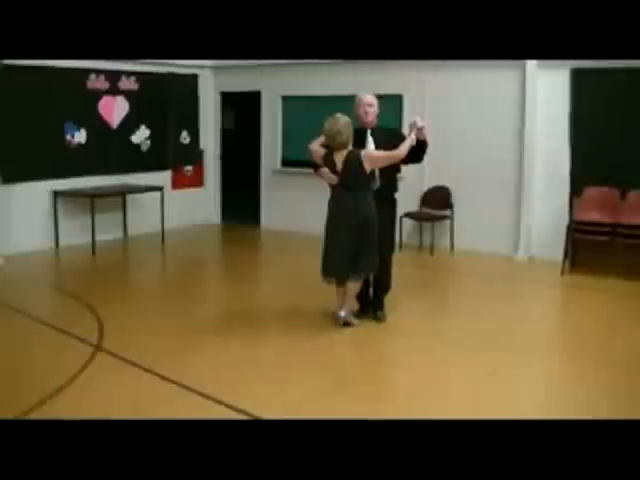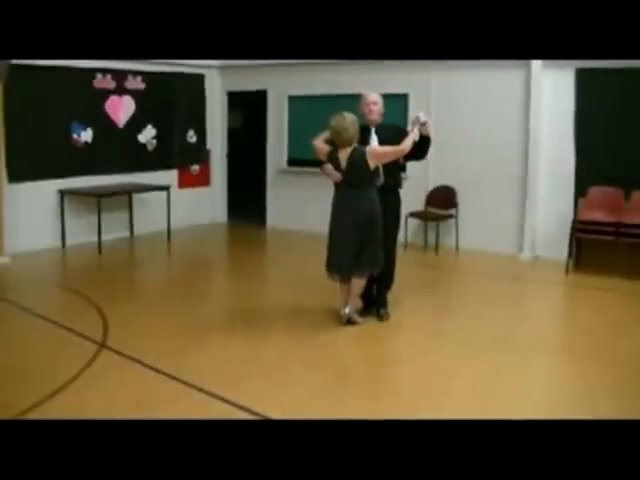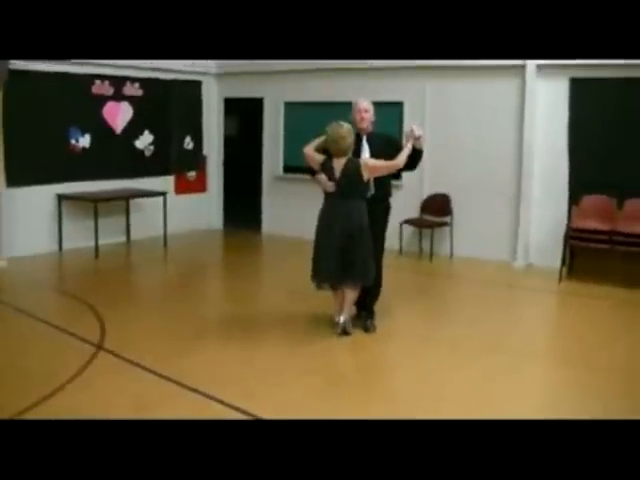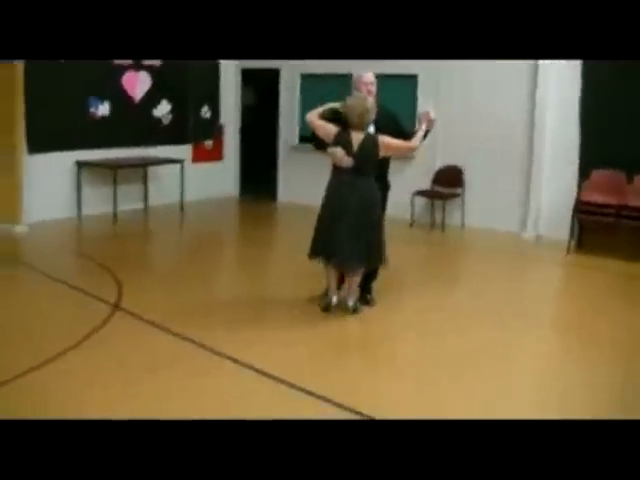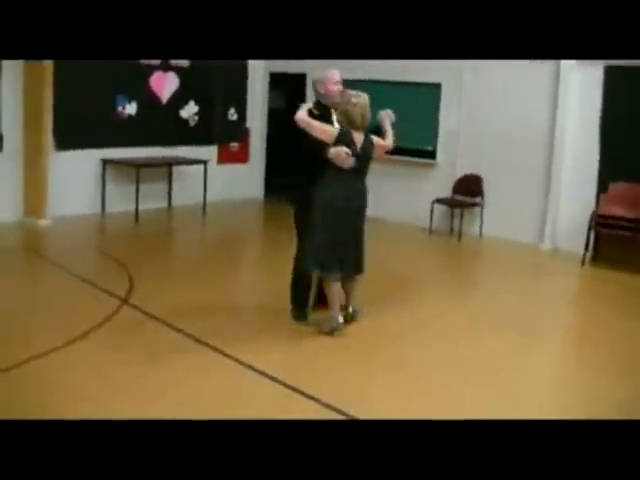
dt=0.7s
person 1, frame 1
left shoulder: (388, 133)
left elbow: (413, 157)
left wrist: (420, 138)
right wrist: (323, 170)
left hip: (384, 203)
left knee: (384, 252)
left ankle: (378, 302)
right ankle: (365, 300)
person 1, frame 2
left shoulder: (396, 132)
left elbow: (418, 153)
left wrist: (423, 132)
left hip: (388, 200)
left knee: (387, 250)
left ankle: (381, 300)
right ankle: (368, 300)
person 1, frame 3
left shoulder: (387, 142)
left elbow: (408, 164)
left wrist: (417, 146)
right wrist: (319, 175)
left hip: (377, 209)
left knee: (373, 259)
left ankle: (368, 311)
right ankle: (361, 306)
person 1, frame 4
left shoulder: (387, 116)
right shoulder: (341, 114)
left elbow: (407, 143)
right elbow: (318, 135)
left wrist: (425, 128)
right wrist: (330, 149)
left hip: (376, 185)
left ankle: (365, 287)
person 1, frame 5
right shoulder: (310, 114)
right elbow: (304, 140)
right wrist: (328, 151)
right hip: (311, 192)
right knee: (308, 246)
left ankle: (320, 294)
right ankle: (299, 303)
person 2, frame 1
left shoulder: (326, 157)
right shoulder: (364, 157)
left elbow: (313, 146)
right elbow: (398, 155)
left wrist: (329, 135)
right wrist: (412, 137)
left hip: (338, 211)
right hip: (362, 212)
left knee: (341, 259)
right knee: (358, 263)
left ankle: (340, 308)
right ankle: (345, 311)
person 2, frame 2
left shoulder: (330, 155)
right shoulder: (368, 154)
left elbow: (317, 141)
right elbow: (403, 149)
left wrist: (333, 131)
right wrist: (415, 131)
left hip: (342, 209)
right hip: (366, 209)
left knee: (345, 257)
right knee: (363, 261)
left ankle: (344, 306)
right ankle: (350, 308)
person 2, frame 3
left shoulder: (323, 164)
right shoulder: (362, 166)
left elbow: (307, 150)
right elbow: (397, 164)
left wrist: (325, 138)
right wrist: (410, 144)
left hip: (330, 220)
right hip: (355, 221)
left knee: (335, 269)
right knee: (355, 271)
left ankle: (339, 314)
right ankle: (345, 316)
person 2, frame 4
left shoulder: (337, 135)
right shoulder: (378, 142)
left elbow: (310, 117)
right elbow: (412, 145)
left wrist: (328, 106)
right wrist: (424, 126)
left hip: (338, 196)
right hip: (366, 199)
left knee: (332, 245)
right knee: (359, 249)
left ankle: (331, 294)
right ankle: (352, 298)
person 2, frame 5
left shoulder: (336, 134)
right shoulder: (370, 141)
left elbow: (300, 119)
right elbow: (389, 144)
left wrist: (306, 107)
right wrist: (387, 124)
left hip: (331, 201)
right hip: (356, 202)
left knee: (329, 257)
right knee: (349, 255)
left ankle: (335, 316)
right ankle: (348, 307)
